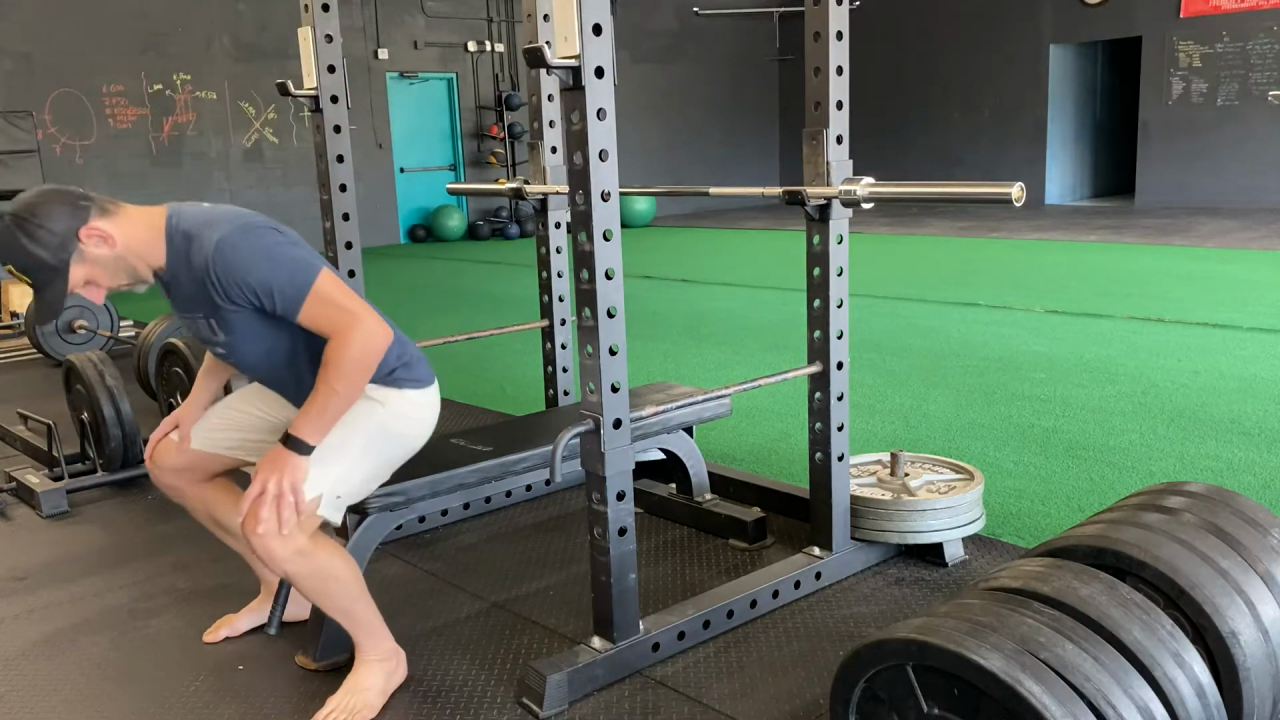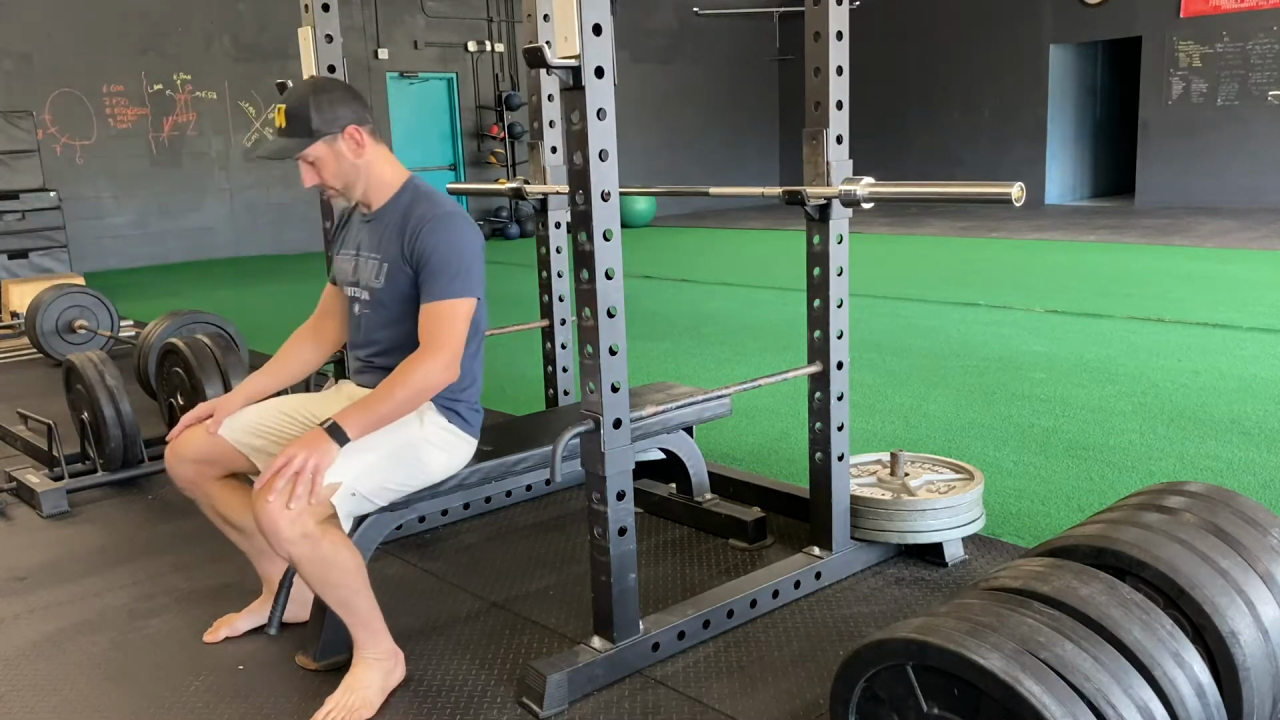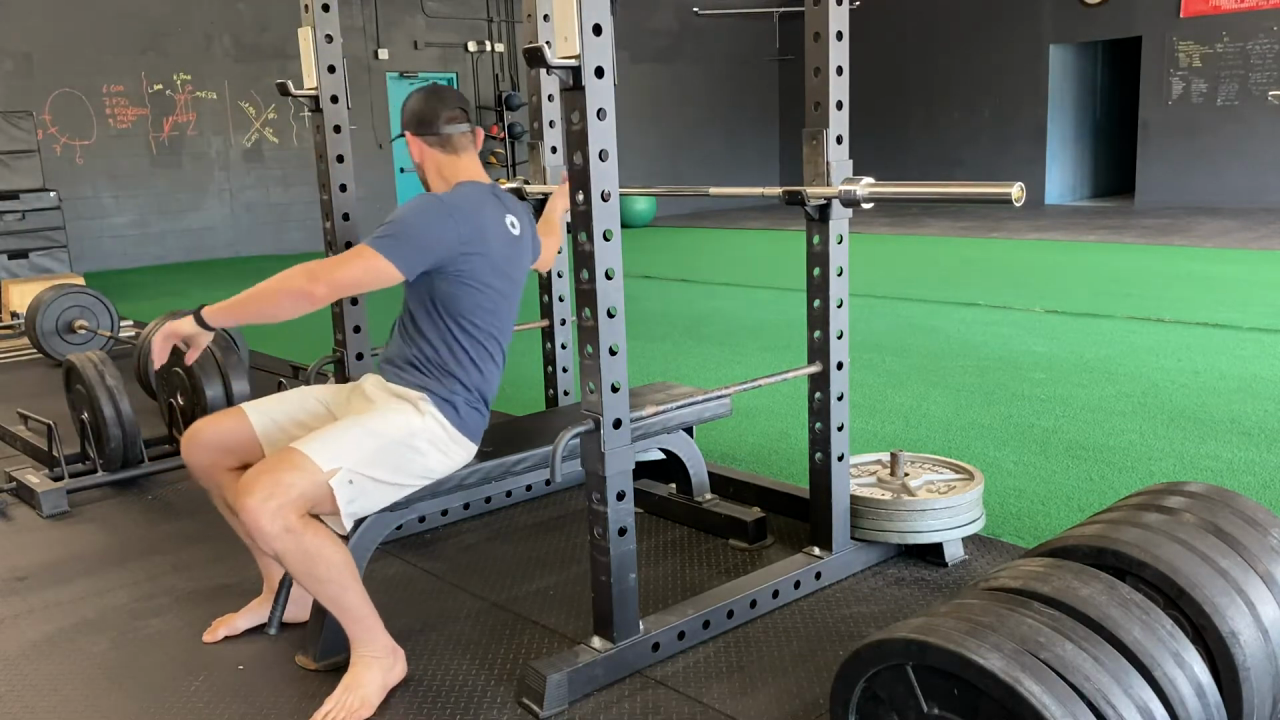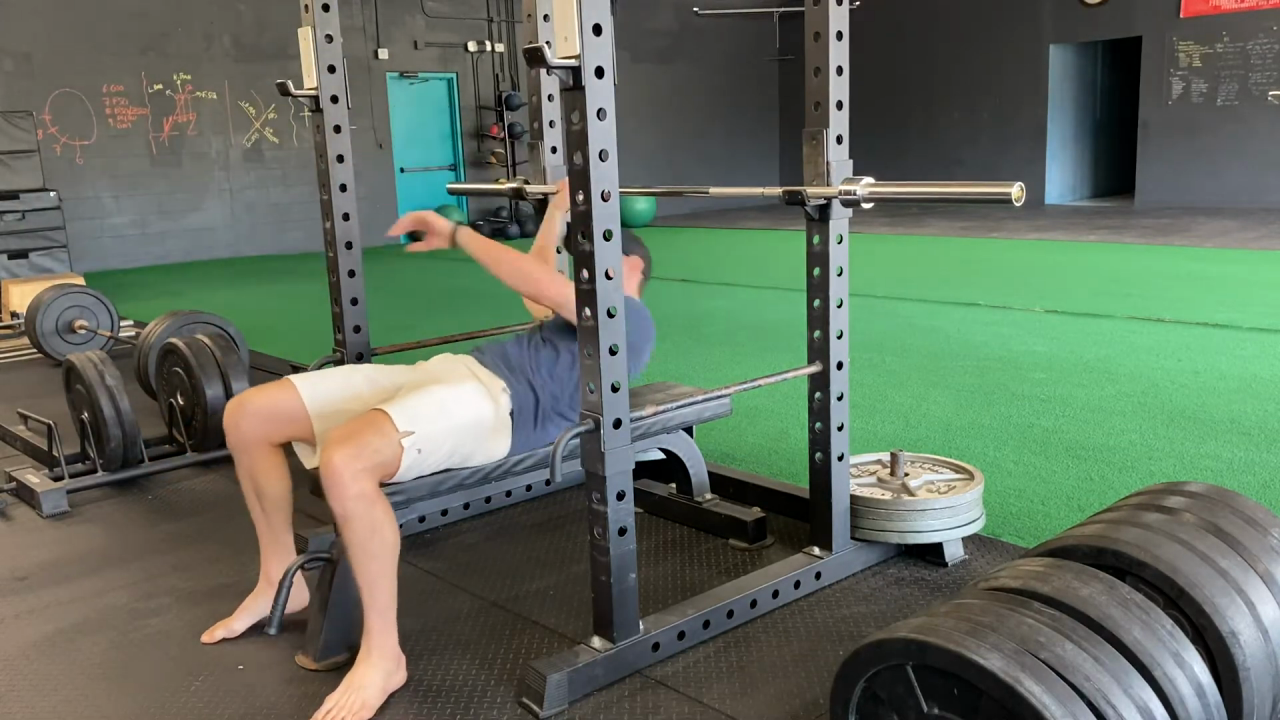
dt=1s
person 1, frame 1
left shoulder: (225, 245)
right shoulder: (166, 251)
left elbow: (366, 331)
left wrist: (295, 447)
right wrist: (199, 401)
left hip: (386, 393)
left knee: (268, 525)
right knee: (169, 460)
left ankle: (380, 655)
right ankle: (281, 592)
person 1, frame 2
left shoulder: (440, 225)
right shoulder: (352, 221)
left elbow: (439, 364)
right elbow: (326, 328)
left wrist: (333, 436)
right wrist: (236, 399)
left hip: (430, 418)
right hip: (358, 395)
left knee: (282, 506)
right knee: (187, 454)
left ankle: (378, 653)
right ankle: (284, 588)
person 1, frame 3
left shoulder: (441, 213)
right shoulder: (511, 214)
left elbow: (321, 284)
right elbow: (544, 253)
left wrist: (206, 319)
right wrist: (561, 197)
left hip: (430, 418)
right hip: (382, 390)
left knee: (264, 501)
right knee: (204, 444)
left ankle: (376, 652)
right ankle: (285, 589)
person 1, frame 4
left shoulder: (634, 327)
left elbow: (550, 291)
right elbow: (535, 284)
left wrist: (457, 234)
right wrist: (559, 212)
left hip: (488, 405)
left knee: (344, 462)
right knee: (247, 415)
left ankle: (383, 655)
right ankle: (278, 579)
